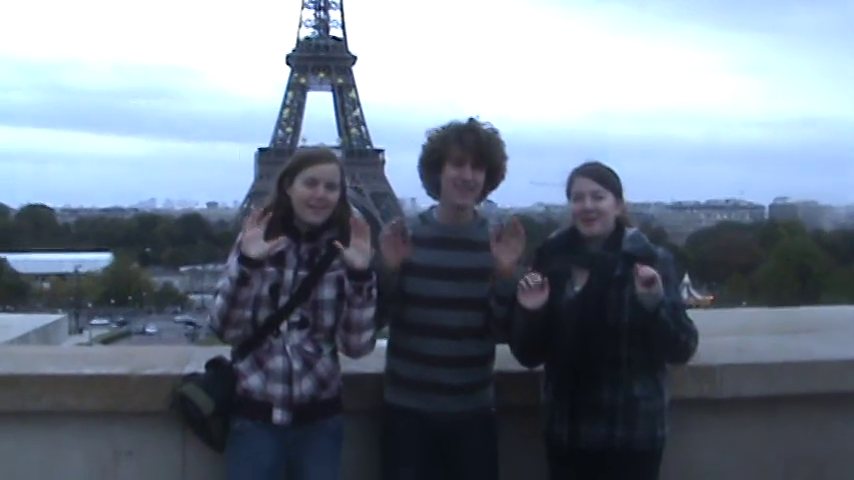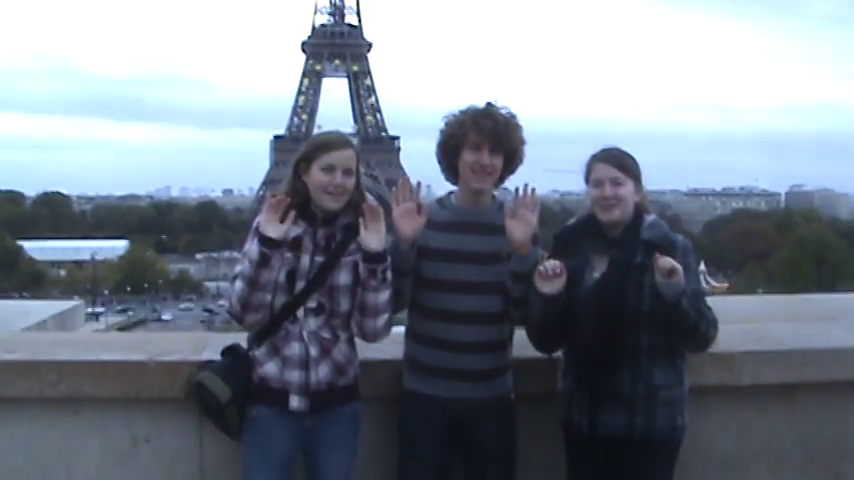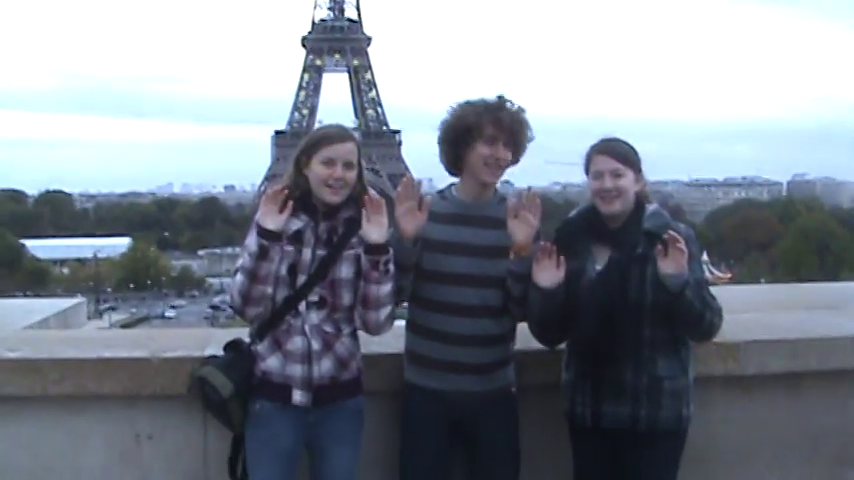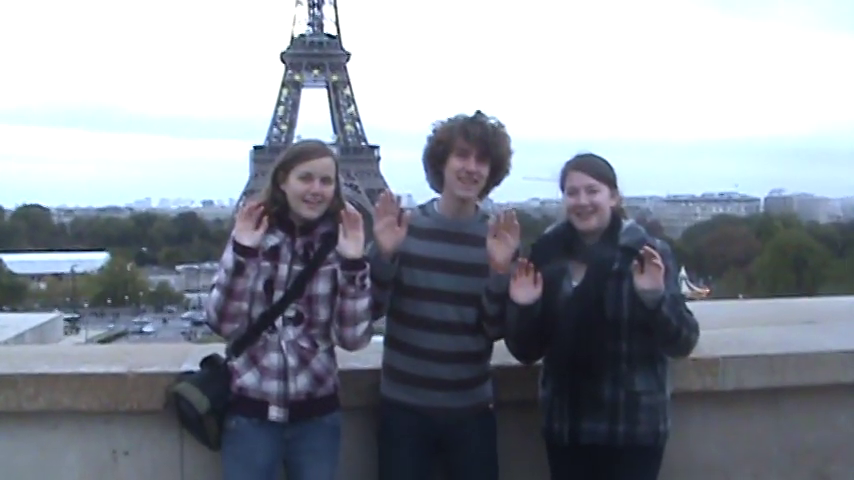
dt=0.5s
person 1, frame 1
left shoulder: (499, 242)
right shoulder: (403, 235)
left elbow: (502, 332)
right elbow: (375, 318)
left wrist: (506, 273)
right wrist: (389, 269)
left hip: (473, 410)
right hip: (407, 407)
person 1, frame 2
left shoulder: (517, 226)
right shoulder: (423, 219)
left elbow: (522, 312)
right elbow: (394, 301)
left wrist: (523, 248)
right wrist: (404, 242)
left hip: (492, 396)
right hip: (425, 393)
person 1, frame 3
left shoulder: (517, 219)
right shoulder: (425, 212)
left elbow: (520, 310)
right elbow: (395, 294)
left wrist: (522, 248)
right wrist: (405, 238)
left hip: (493, 390)
right hip: (427, 387)
person 1, frame 4
left shoulder: (499, 237)
right shoulder: (404, 226)
left elbow: (496, 328)
right elbow: (373, 309)
left wrist: (500, 268)
right wrist: (384, 253)
left hip: (471, 406)
right hip: (404, 403)
person 2, frame 1
left shoulder: (344, 251)
right shoulder: (257, 240)
left elbow: (357, 345)
right elbow: (226, 330)
left wrist: (360, 275)
right wrist: (246, 262)
left hip: (320, 419)
right hip: (255, 416)
person 2, frame 2
left shoulder: (360, 234)
right shoulder: (271, 226)
left elbow: (373, 330)
right elbow: (245, 315)
left wrist: (375, 257)
right wrist: (266, 245)
left hip: (336, 407)
right hip: (272, 403)
person 2, frame 3
left shoulder: (361, 229)
right shoulder: (275, 219)
left elbow: (376, 323)
right elbow: (247, 308)
left wrist: (377, 249)
right wrist: (265, 237)
left hip: (340, 400)
right hip: (275, 397)
person 2, frame 4
left shoulder: (339, 244)
right shoulder: (253, 234)
left elbow: (353, 337)
right elbow: (224, 324)
left wrist: (353, 263)
right wrist: (242, 252)
left hip: (317, 416)
right hip: (251, 413)
person 3, frame 1
left shoulder: (650, 260)
right shoulder: (553, 259)
left elbow: (682, 350)
right elbow: (529, 356)
left wrist: (655, 302)
right wrist: (528, 312)
left hip: (632, 433)
right hip: (566, 431)
person 3, frame 2
left shoulder: (669, 248)
right shoulder: (571, 246)
left elbow: (701, 338)
right elbow: (546, 341)
left wrist: (676, 292)
right wrist: (546, 298)
left hip: (651, 421)
right hip: (584, 418)
person 3, frame 3
left shoulder: (671, 238)
right shoulder: (572, 239)
left elbow: (705, 328)
right elbow: (550, 335)
left wrist: (678, 281)
right wrist: (545, 291)
left hip: (656, 412)
right hip: (589, 410)
person 3, frame 4
left shoulder: (647, 254)
right shoulder: (548, 254)
left elbow: (682, 342)
right elbow: (527, 352)
left wrist: (655, 297)
right wrist: (522, 308)
left hip: (633, 427)
right hip: (566, 426)
